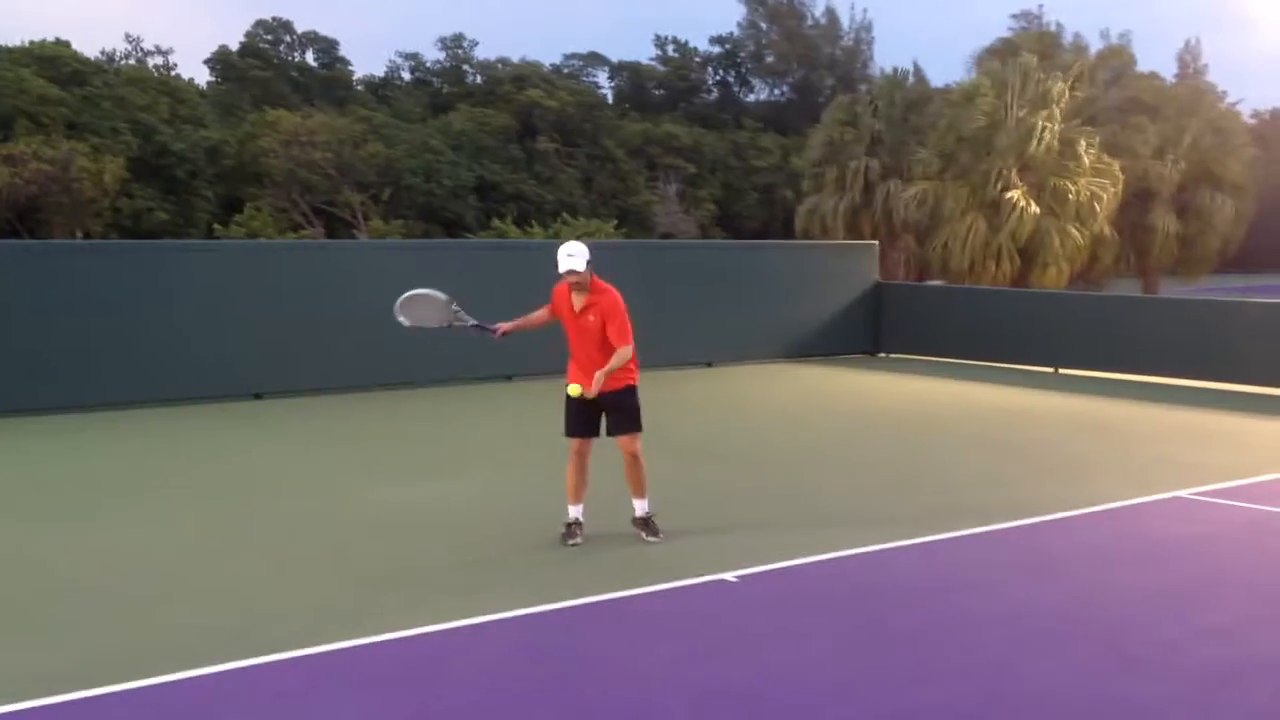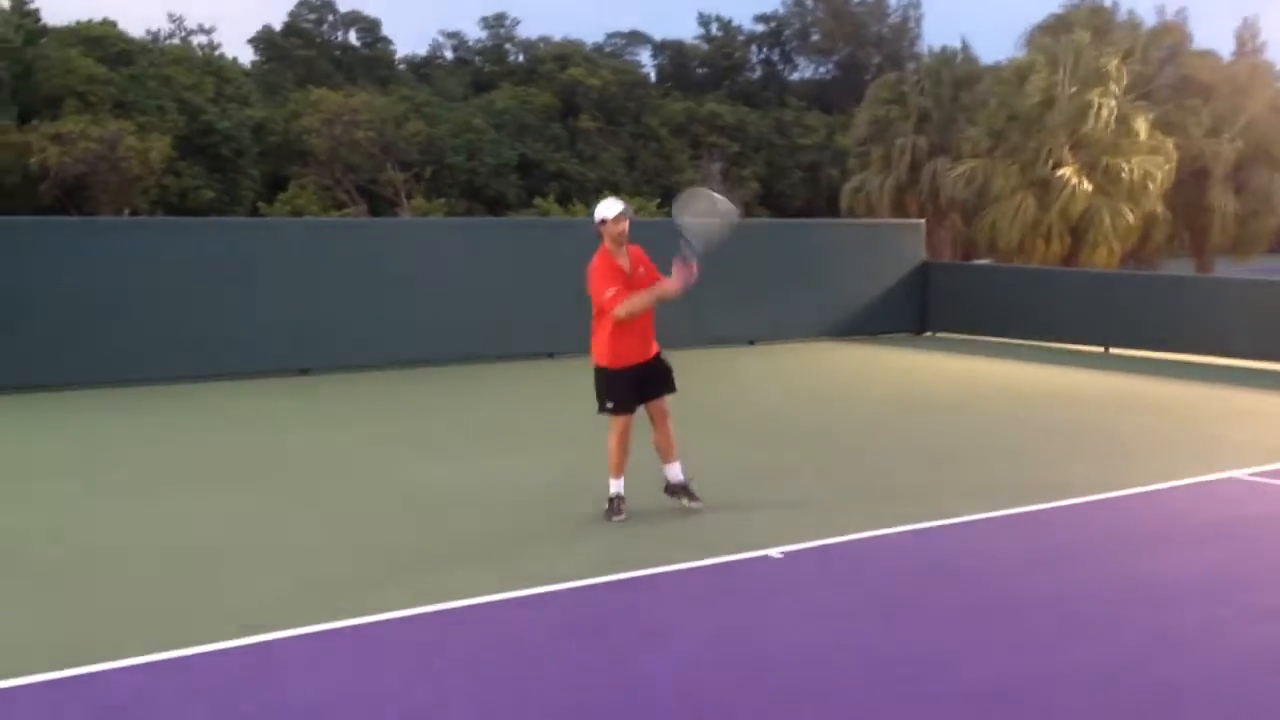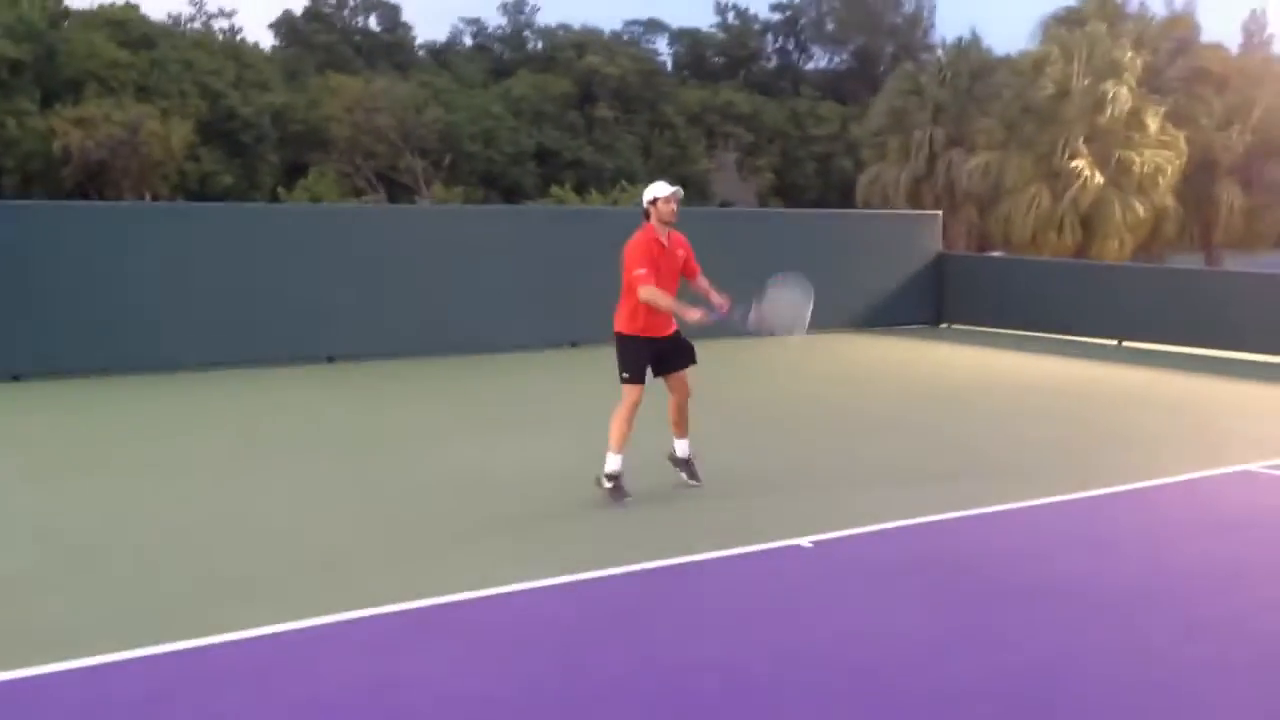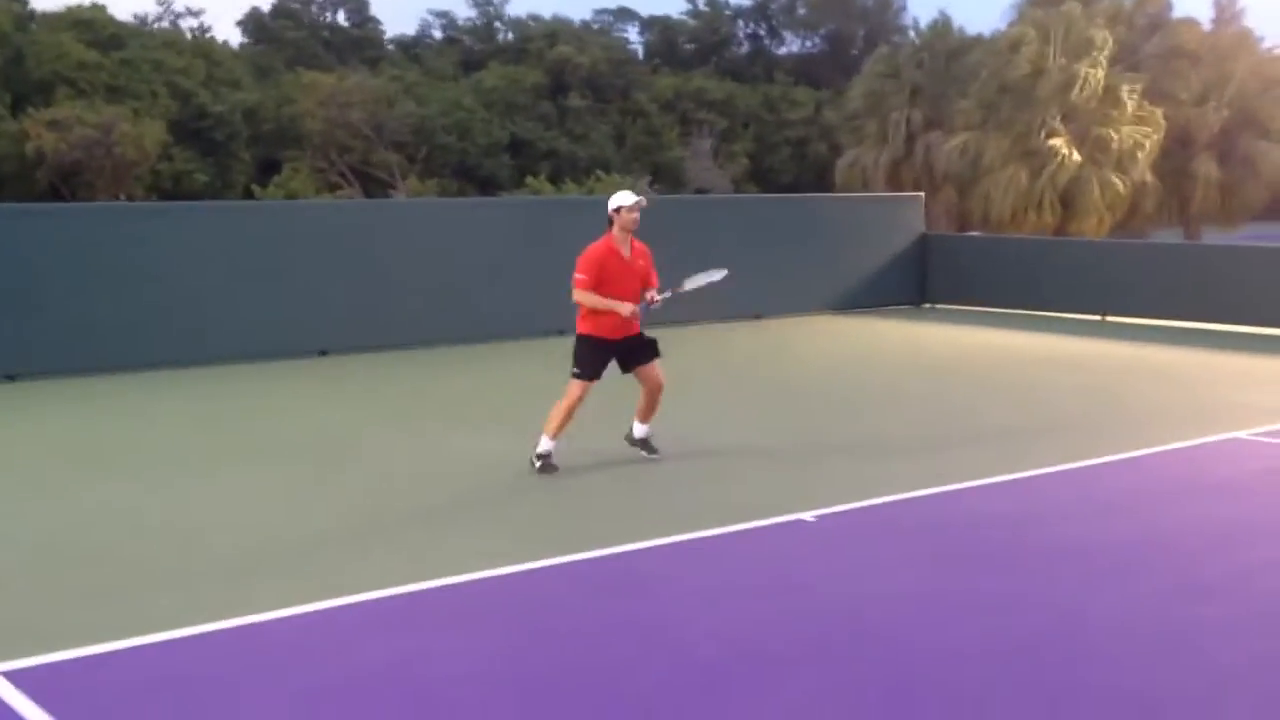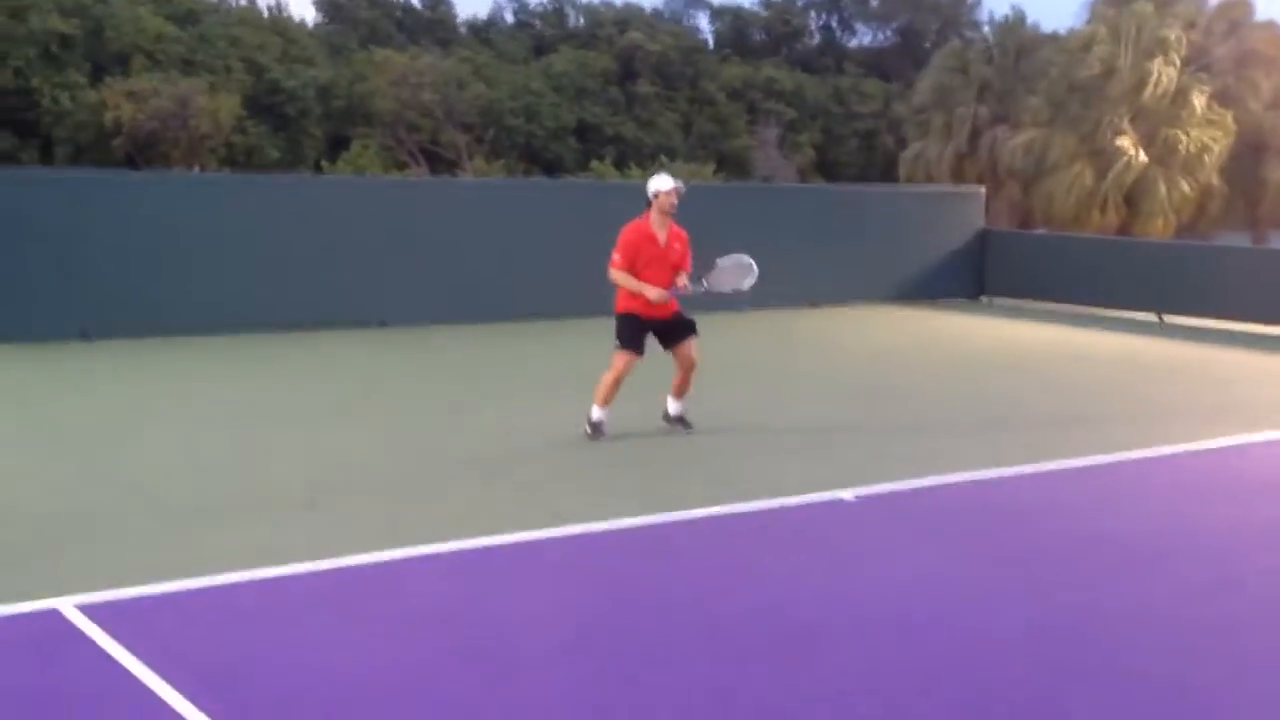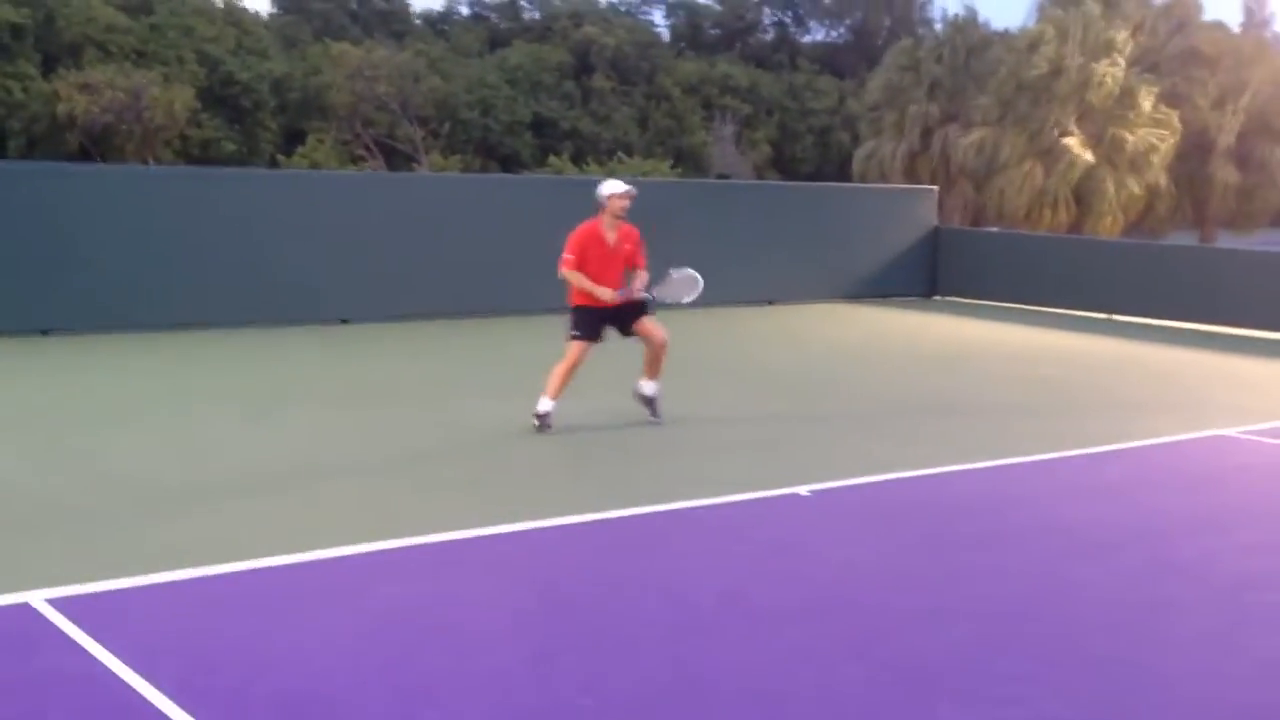
dt=0.5s
person 1, frame 1
left shoulder: (610, 299)
right shoulder: (560, 291)
left elbow: (625, 349)
right elbow: (549, 313)
left wrist: (604, 374)
right wrist: (515, 324)
left hip: (618, 383)
right hip: (579, 384)
left knee: (631, 450)
right knee: (578, 451)
left ankle: (642, 514)
right ankle: (574, 519)
person 1, frame 2
left shoulder: (639, 255)
right shoulder: (599, 267)
left elbow: (658, 290)
right elbow: (621, 310)
left wrist: (676, 281)
right wrist: (661, 290)
left hip: (646, 352)
right hip: (613, 359)
left knee: (660, 414)
right knee: (620, 426)
left ankle: (676, 481)
right ankle: (615, 493)
person 1, frame 3
left shoulder: (680, 241)
right shoulder: (639, 244)
left elbow: (693, 275)
right elbow: (645, 292)
left wrist: (713, 295)
right wrist: (684, 311)
left hip: (666, 330)
right hip: (634, 331)
left knee: (681, 391)
right knee: (631, 398)
left ankle: (682, 455)
right ankle: (611, 472)
person 1, frame 4
left shoulder: (643, 252)
right shoulder: (595, 253)
left elbow: (649, 287)
right elbow: (579, 294)
left wrist: (650, 297)
right wrist: (617, 307)
left hip: (629, 331)
right hip: (594, 333)
left knee: (655, 383)
right knee: (575, 395)
left ankle: (639, 434)
right ankle: (542, 451)
person 1, frame 5
left shoulder: (681, 236)
right shoulder: (632, 233)
left elbow: (682, 271)
right elbow: (615, 273)
left wrist: (682, 281)
right wrist: (646, 290)
left hip: (667, 310)
right hip: (634, 310)
left knee: (689, 360)
right knee: (620, 368)
left ankle: (674, 411)
right ankle: (596, 417)
person 1, frame 6
left shoulder: (631, 235)
right shoulder: (582, 234)
left elbow: (639, 268)
right elbow: (565, 271)
left wrist: (638, 284)
right wrist: (598, 291)
left hip: (621, 301)
right hip: (587, 302)
left knee: (659, 339)
right knee: (574, 357)
left ankle: (646, 390)
right ankle: (543, 410)
